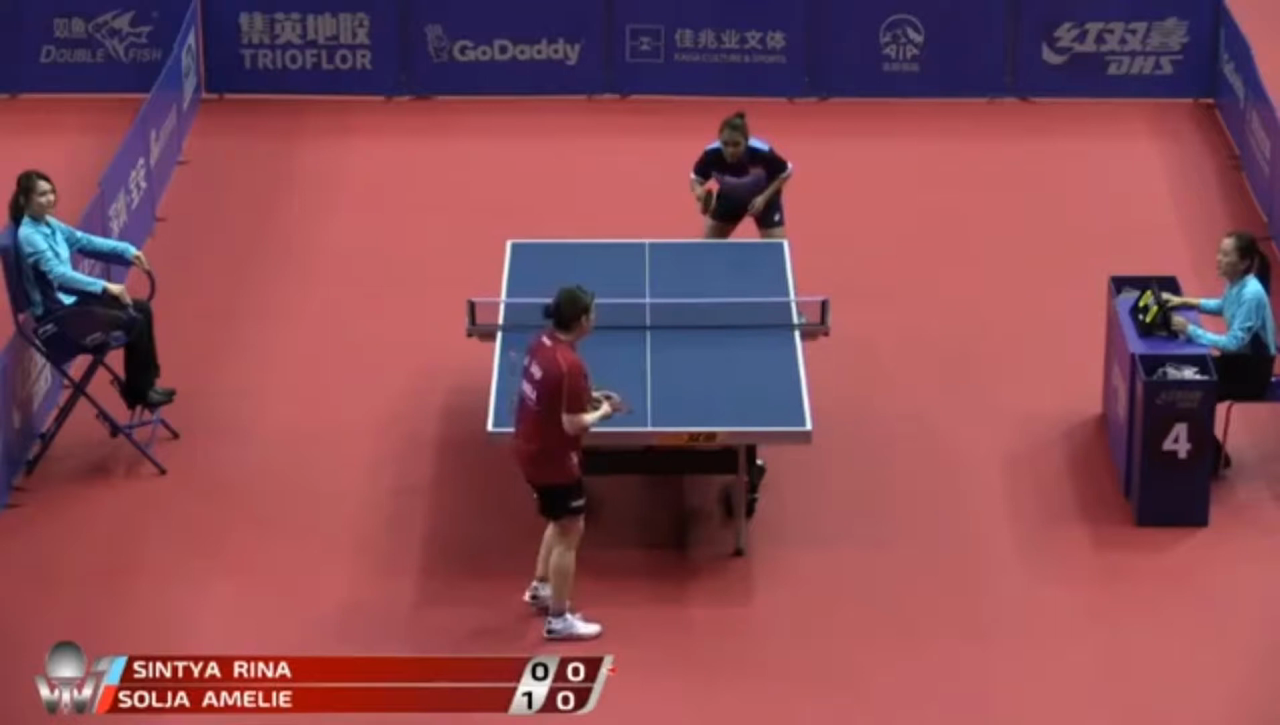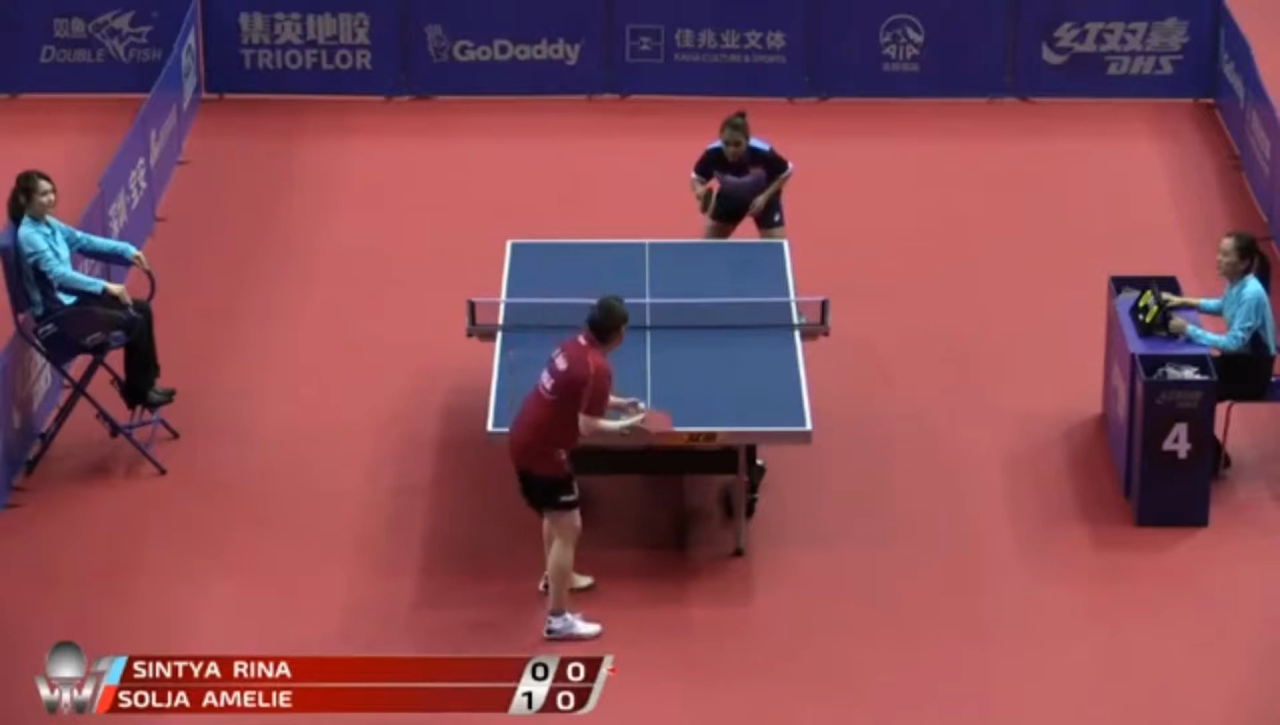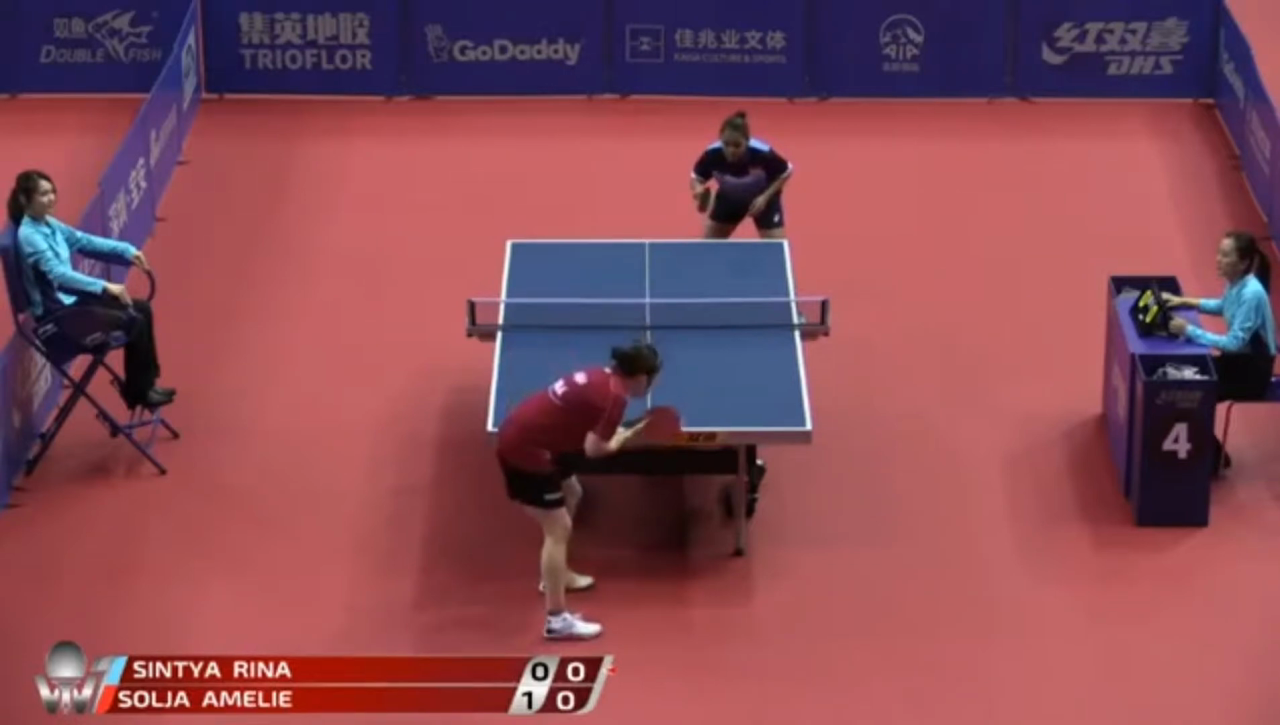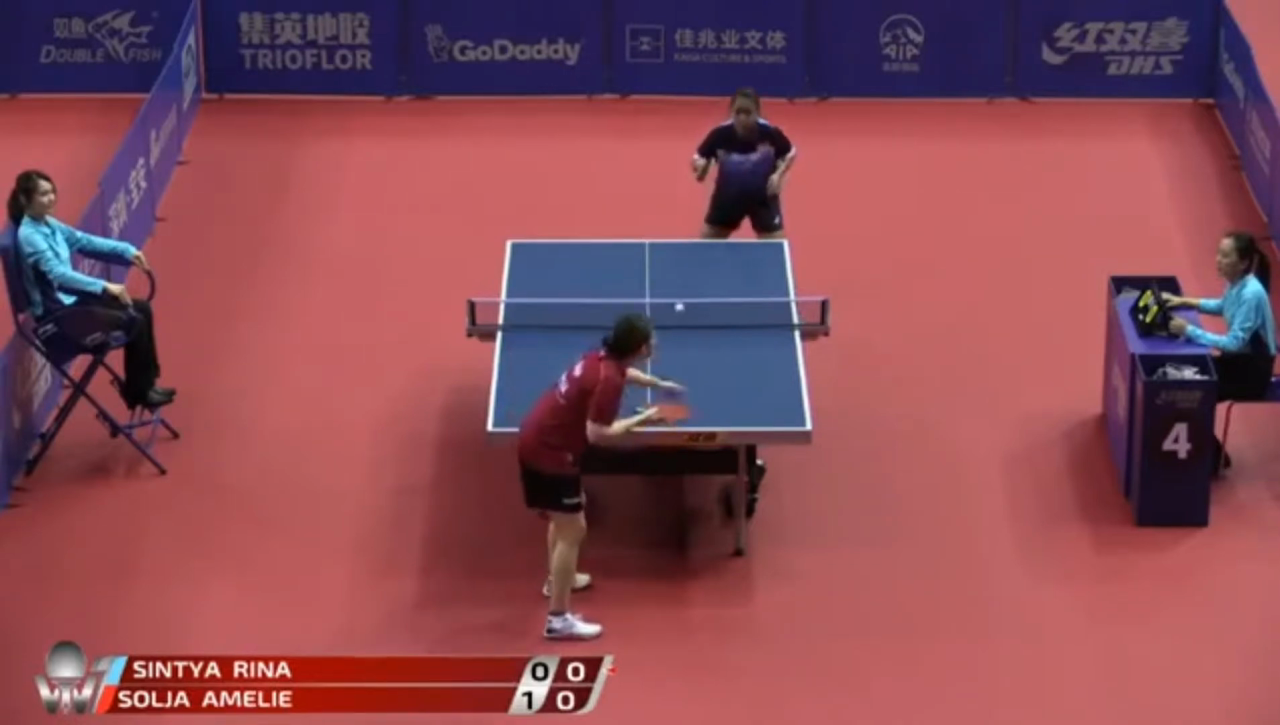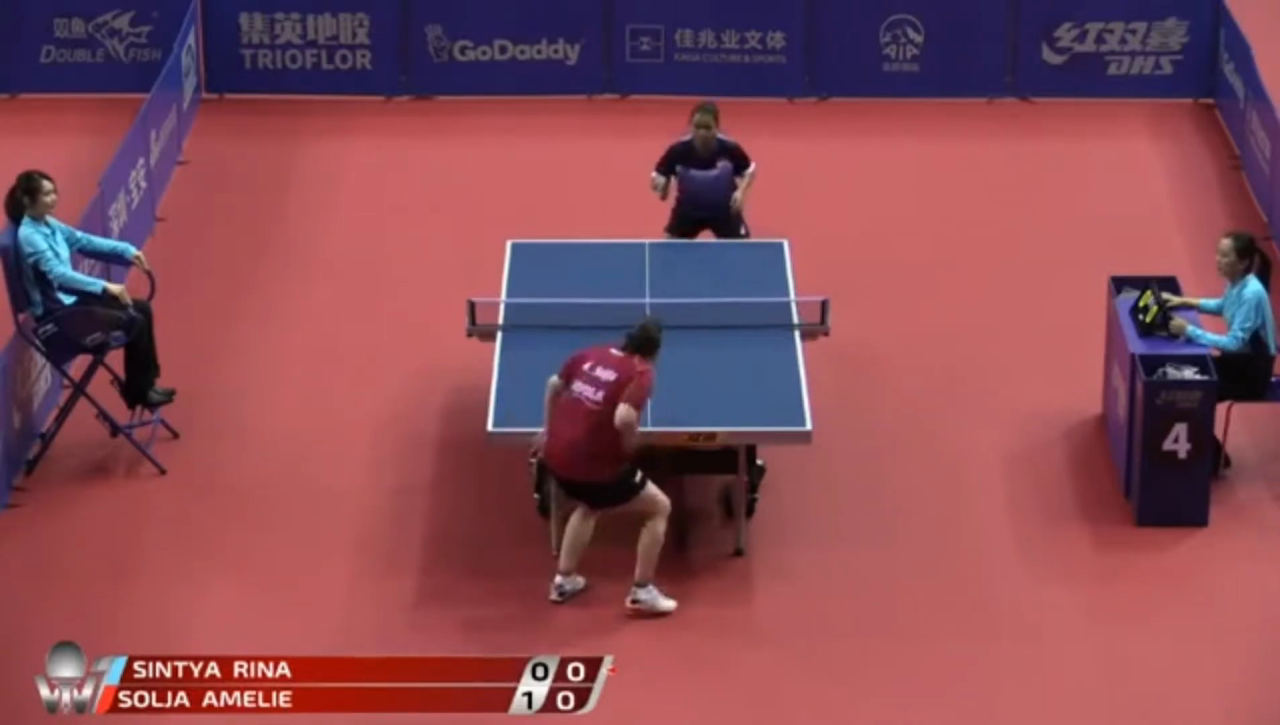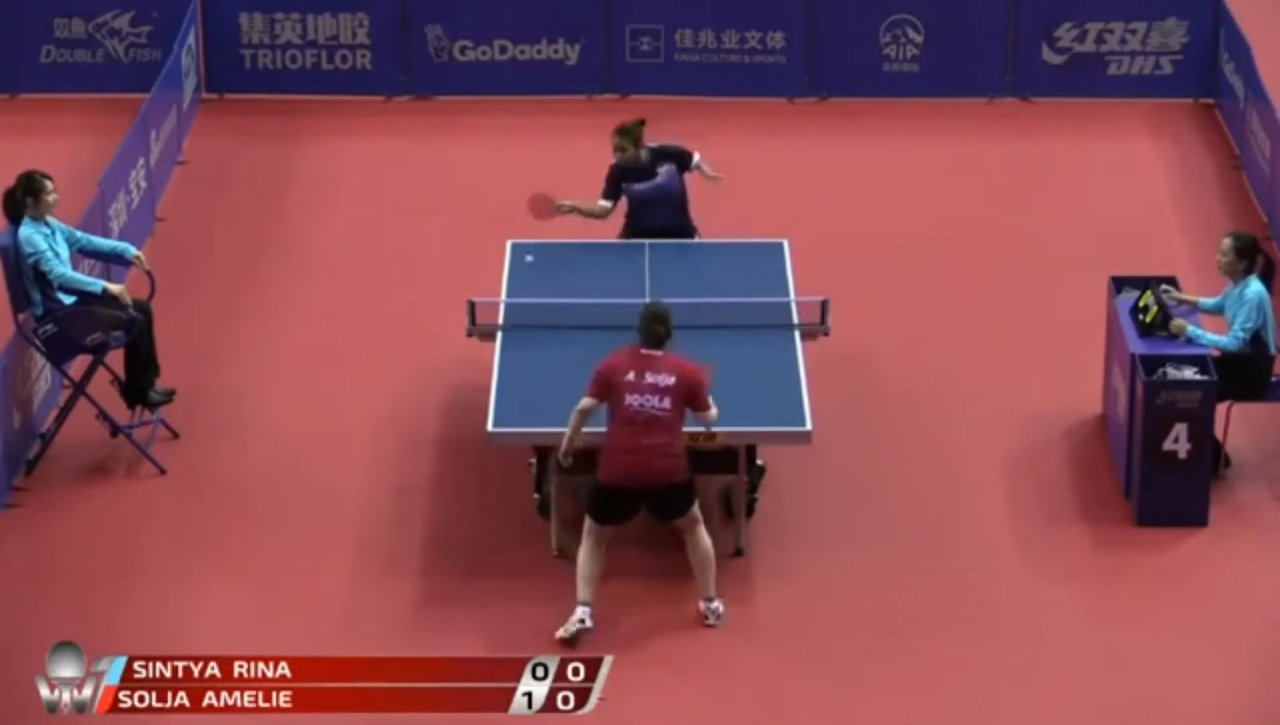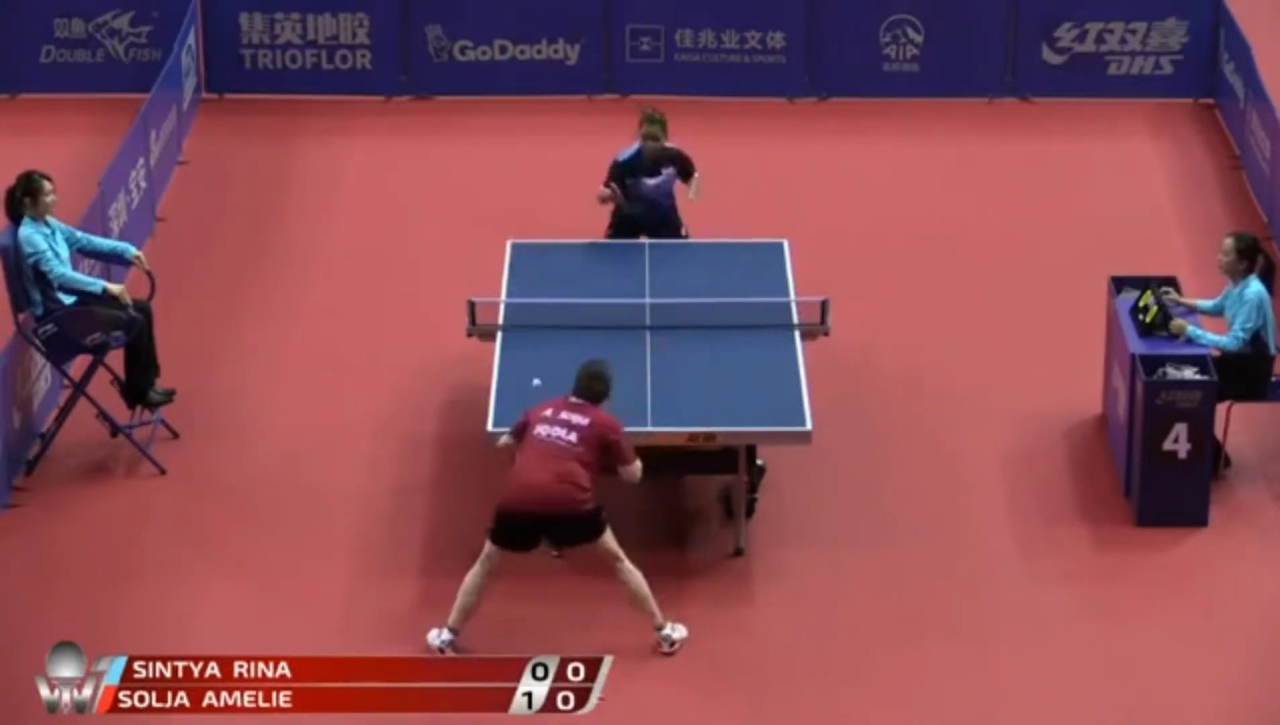
dt=0.5s
person 1, frame 1
left shoulder: (540, 344)
right shoulder: (570, 365)
right elbow: (572, 425)
left wrist: (587, 396)
right wrist: (604, 410)
left hip: (532, 449)
right hip: (553, 459)
left knee: (562, 521)
right knee: (570, 534)
left ankle: (541, 586)
right ankle: (559, 620)
person 1, frame 2
left shoulder: (574, 345)
right shoulder: (598, 368)
right elbow: (588, 426)
left wrist: (617, 403)
right wrist: (629, 423)
left hip: (527, 438)
right hip: (543, 450)
left knee: (556, 514)
right knee: (568, 529)
left ankle: (555, 576)
right ankle: (558, 620)
person 1, frame 3
left shoulder: (602, 377)
right shoulder: (615, 396)
right elbow: (594, 449)
left wrist: (626, 431)
right wrist: (631, 434)
left hip: (521, 433)
right hip: (525, 448)
left knee: (571, 495)
right knee: (558, 529)
left ankle: (557, 577)
right ankle: (557, 620)
person 1, frame 4
left shoulder: (604, 358)
right shoulder: (609, 379)
right elbow: (598, 434)
left wrist: (658, 384)
right wrist: (641, 419)
left hip: (537, 439)
right hip: (549, 452)
left knee: (564, 515)
right knee: (572, 531)
left ankle: (558, 578)
right ankle: (559, 619)
person 1, frame 5
left shoulder: (588, 355)
right shoulder: (640, 373)
left elbow: (554, 385)
right elbow: (624, 420)
left wrist: (546, 431)
right wrist: (628, 447)
left hip: (558, 456)
right hip: (596, 463)
left knee: (588, 509)
right knee: (660, 509)
left ankle: (564, 580)
right ankle: (641, 590)
person 1, frame 6
left shoulder: (613, 364)
right shoulder: (688, 371)
left elbow: (584, 407)
right elbow: (709, 419)
left wrist: (568, 441)
right wrist: (707, 402)
left hip: (616, 472)
right hip: (667, 471)
left knee: (592, 540)
right knee: (694, 528)
left ankle: (582, 613)
right ankle: (710, 605)
person 1, frame 7
left shoulder: (542, 409)
right shoulder: (605, 424)
left elbow: (507, 443)
right elbow: (633, 475)
right wrist: (607, 455)
left hip: (516, 500)
right hip: (568, 503)
left knee: (486, 563)
right knee: (617, 560)
left ankle: (448, 634)
right ankle: (665, 631)
person 2, frame 1
left shoulder: (49, 223)
right shoulder: (28, 236)
left elbow: (85, 240)
right elbow: (58, 274)
left wrist: (127, 250)
right wrist: (104, 286)
left hip: (72, 296)
right hip: (56, 310)
left knee: (142, 309)
right knee: (134, 322)
left ankle: (145, 382)
right ankle: (138, 391)
person 2, frame 2
left shoulder: (48, 223)
right shoulder: (28, 236)
left elbow: (85, 240)
right elbow: (58, 273)
left wrist: (126, 250)
right wrist: (104, 286)
left hip: (71, 296)
right hip: (56, 310)
left knee: (142, 310)
right knee: (134, 323)
left ankle: (146, 382)
right ankle: (138, 392)
person 2, frame 3
left shoulder: (48, 223)
right shoulder: (28, 235)
left elbow: (84, 240)
right elbow: (58, 274)
left wrist: (126, 250)
right wrist: (105, 286)
left hip: (71, 296)
right hip: (56, 310)
left knee: (142, 309)
right knee: (134, 323)
left ankle: (146, 382)
right ankle: (138, 392)
person 2, frame 4
left shoulder: (48, 223)
right shoulder: (28, 236)
left elbow: (85, 241)
right elbow: (58, 274)
left wrist: (126, 250)
right wrist: (104, 286)
left hip: (72, 296)
right hip: (56, 310)
left knee: (142, 309)
right knee: (134, 322)
left ankle: (145, 382)
right ankle: (138, 392)
person 2, frame 5
left shoulder: (48, 223)
right shoulder: (29, 236)
left elbow: (84, 240)
right elbow: (58, 274)
left wrist: (126, 250)
right wrist: (104, 286)
left hip: (72, 296)
right hip: (56, 310)
left knee: (142, 309)
right knee: (134, 323)
left ankle: (145, 383)
right ankle: (138, 392)
person 2, frame 6
left shoulder: (48, 223)
right shoulder: (29, 236)
left elbow: (84, 241)
right elbow: (58, 274)
left wrist: (126, 250)
right wrist: (105, 286)
left hip: (72, 296)
right hip: (57, 310)
left knee: (142, 309)
right knee: (134, 322)
left ankle: (145, 382)
right ankle: (139, 392)
person 2, frame 7
left shoulder: (47, 223)
right shoulder: (29, 236)
left elbow: (84, 240)
right elbow: (58, 274)
left wrist: (126, 250)
right wrist: (104, 286)
left hip: (72, 296)
right hip: (57, 311)
left knee: (142, 309)
right knee: (134, 323)
left ankle: (145, 382)
right ankle: (138, 392)
person 3, frame 1
left shoulder: (1251, 294)
right shoulder: (1236, 283)
left elbow: (1233, 343)
right elbow: (1222, 306)
left wrist: (1190, 330)
right wrist: (1185, 301)
left hip: (1254, 369)
right hip: (1239, 358)
left ankle: (1215, 456)
person 3, frame 2
left shoulder: (1251, 294)
right shoulder: (1237, 283)
left elbow: (1233, 343)
right elbow: (1222, 306)
left wrist: (1189, 330)
right wrist: (1184, 301)
left hip: (1254, 369)
right hip: (1239, 358)
left ankle: (1215, 456)
person 3, frame 3
left shoulder: (1251, 294)
right shoulder: (1236, 283)
left elbow: (1233, 343)
right elbow: (1222, 306)
left wrist: (1189, 330)
right wrist: (1184, 301)
left hip: (1254, 369)
right hip: (1240, 358)
left ankle: (1215, 456)
person 3, frame 4
left shoulder: (1251, 294)
right shoulder: (1236, 283)
left elbow: (1233, 343)
right elbow: (1222, 306)
left wrist: (1189, 330)
right wrist: (1184, 301)
left hip: (1254, 369)
right hip: (1240, 358)
left ankle: (1215, 456)
person 3, frame 5
left shoulder: (1251, 294)
right shoulder: (1237, 284)
left elbow: (1234, 343)
right elbow: (1222, 306)
left wrist: (1189, 331)
right wrist: (1183, 301)
left hip: (1254, 370)
right hip: (1240, 358)
left ankle: (1214, 456)
person 3, frame 6
left shoulder: (1253, 295)
right shoulder: (1237, 284)
left elbow: (1234, 343)
right elbow: (1218, 305)
left wrist: (1189, 331)
right wrist: (1182, 298)
left hip: (1254, 370)
right hip: (1240, 358)
left ankle: (1214, 456)
person 3, frame 7
left shoulder: (1253, 294)
right shoulder: (1237, 284)
left elbow: (1234, 343)
right elbow: (1217, 307)
left wrist: (1189, 331)
right wrist: (1182, 301)
left hip: (1254, 370)
right hip: (1239, 358)
left ankle: (1215, 456)
